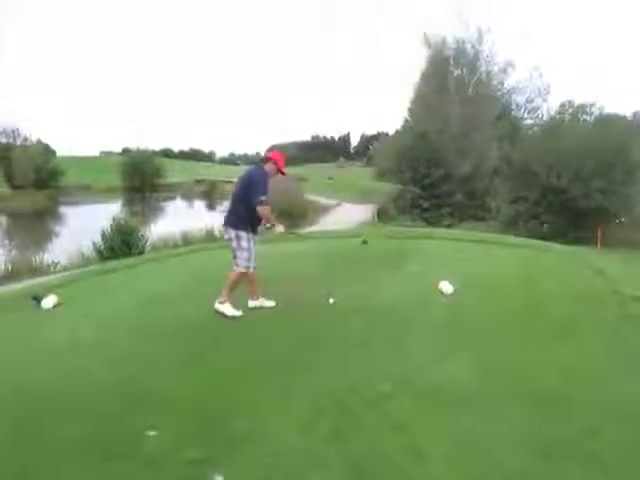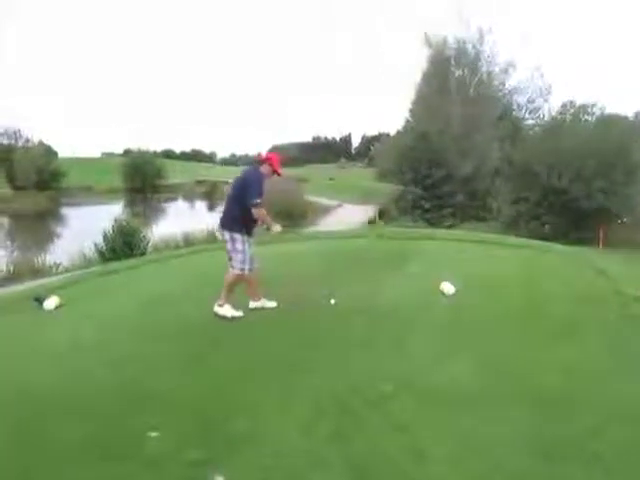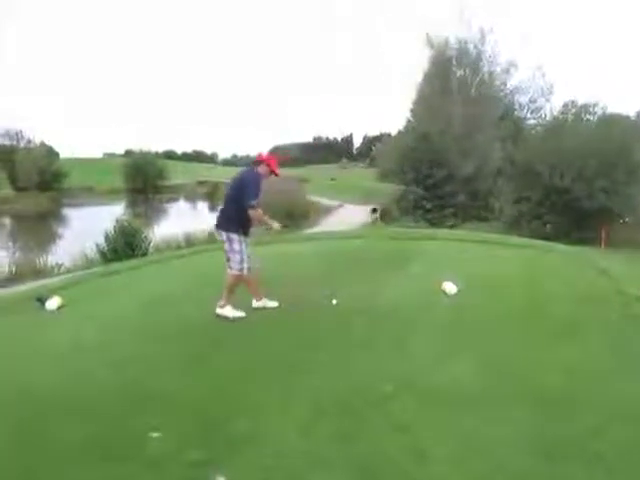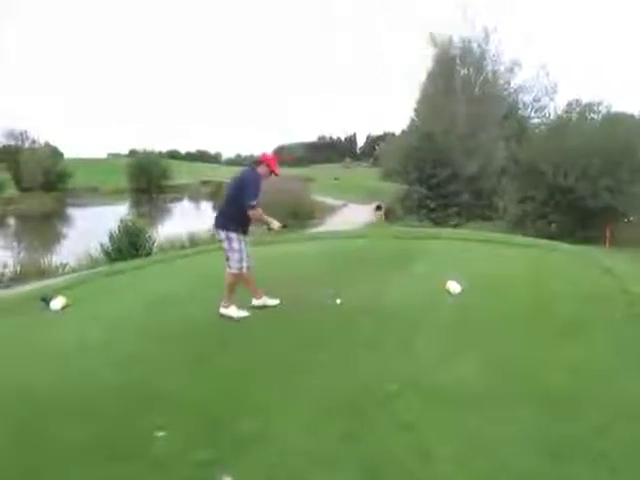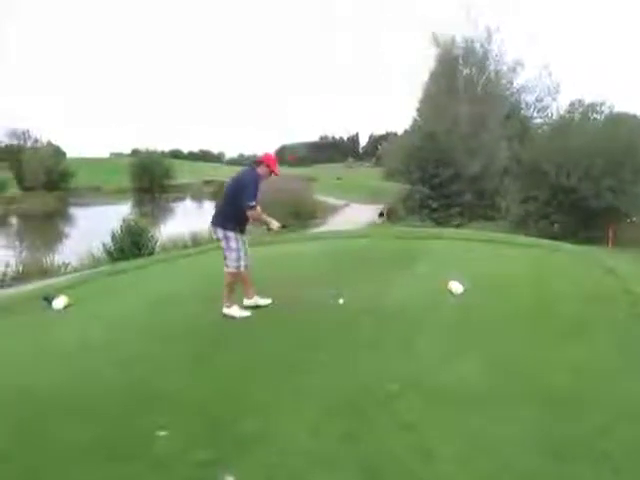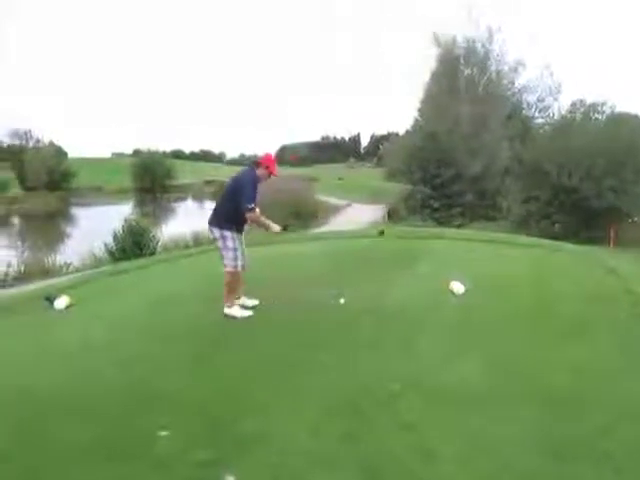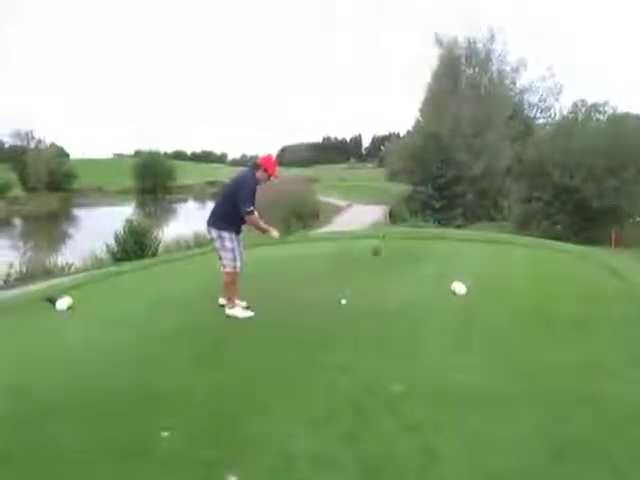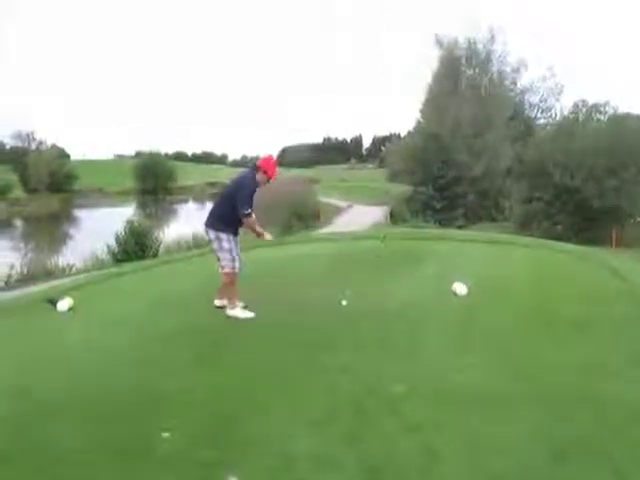
dt=0.1s
person 1, frame 1
left shoulder: (254, 173)
right shoulder: (260, 176)
right elbow: (261, 207)
left wrist: (266, 221)
right wrist: (276, 224)
left hip: (241, 225)
right hip: (239, 227)
left knee: (250, 265)
right knee: (242, 267)
left ankle: (254, 298)
right ankle: (222, 301)
person 1, frame 2
left shoulder: (250, 175)
right shoulder: (255, 178)
right elbow: (256, 210)
left wrist: (268, 222)
right wrist: (272, 225)
left hip: (239, 227)
right hip: (235, 229)
left knee: (248, 266)
right knee: (238, 268)
left ankle: (256, 299)
right ankle: (222, 304)
person 1, frame 3
left shoulder: (248, 175)
right shoulder: (252, 179)
right elbow: (253, 211)
left wrist: (266, 221)
right wrist: (270, 223)
left hip: (236, 227)
right hip: (231, 229)
left knee: (245, 266)
right knee: (237, 269)
left ankle: (258, 299)
right ankle: (223, 305)
person 1, frame 4
left shoulder: (249, 176)
right shoulder: (251, 179)
left elbow: (251, 208)
right elbow: (252, 212)
left wrist: (267, 219)
right wrist: (270, 222)
left hip: (236, 227)
right hip: (229, 228)
left knee: (245, 264)
right knee: (236, 267)
left ankle: (258, 298)
right ankle: (226, 305)
person 1, frame 5
left shoulder: (248, 175)
right shoulder: (250, 180)
left elbow: (251, 207)
right elbow: (251, 212)
left wrist: (267, 220)
right wrist: (269, 222)
left hip: (233, 225)
right hip: (227, 227)
left knee: (242, 263)
right knee: (234, 266)
left ankle: (250, 297)
right ankle: (228, 305)
person 1, frame 6
left shoulder: (249, 177)
right shoulder: (248, 181)
left elbow: (251, 209)
right elbow: (250, 214)
left wrist: (265, 222)
right wrist: (269, 225)
left hip: (232, 225)
right hip: (223, 226)
left knee: (239, 263)
right knee: (233, 265)
left ankle: (236, 297)
right ankle: (230, 305)
person 1, frame 7
left shoulder: (248, 178)
right shoulder: (247, 183)
left elbow: (250, 211)
right elbow: (249, 217)
left wrist: (263, 226)
right wrist: (268, 230)
left hip: (230, 226)
right hip: (221, 227)
left knee: (235, 264)
right knee: (231, 266)
left ankle: (226, 297)
right ankle: (231, 306)
person 1, frame 8
left shoulder: (248, 180)
right shoulder: (246, 185)
left elbow: (247, 214)
right elbow: (246, 218)
left wrist: (258, 229)
right wrist: (262, 234)
left hip: (227, 227)
right hip: (219, 228)
left knee: (231, 266)
right knee: (230, 267)
left ankle: (221, 298)
right ankle: (233, 307)
